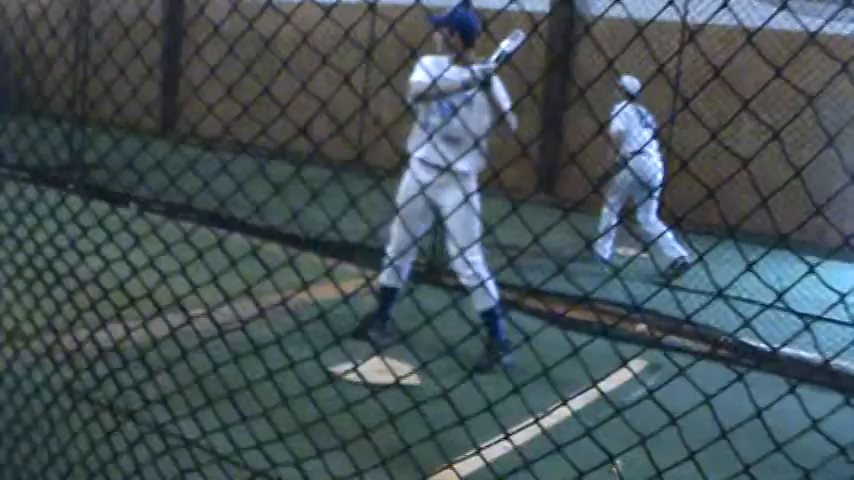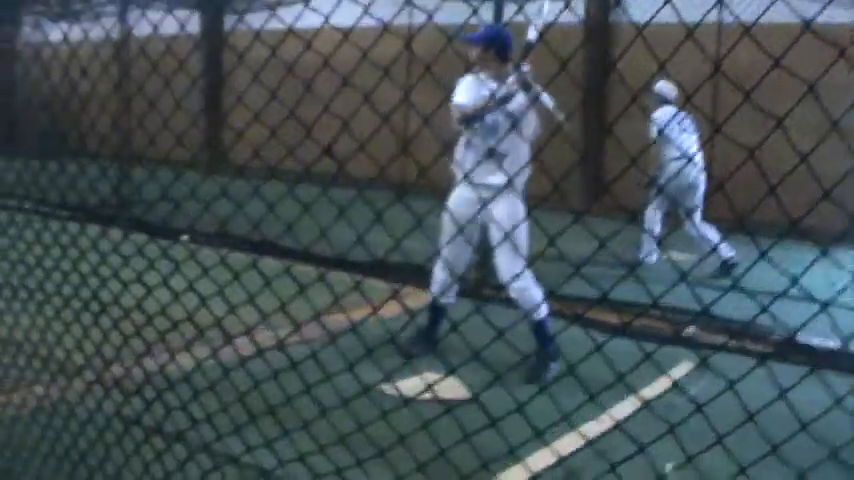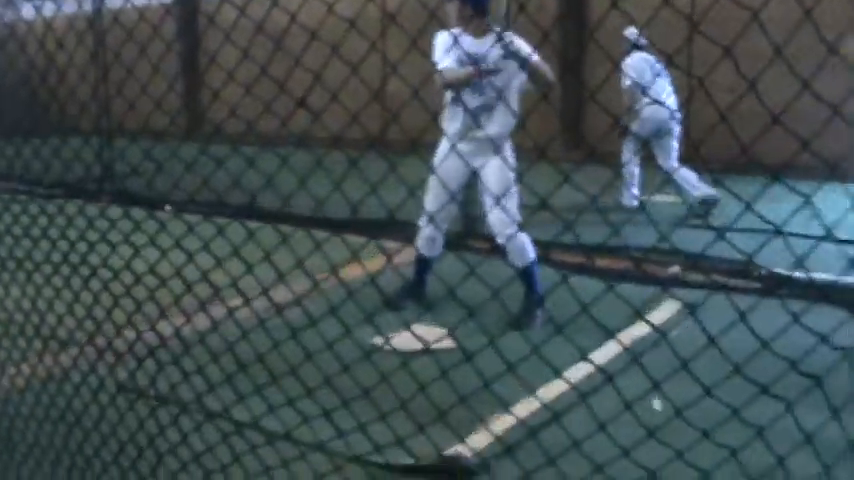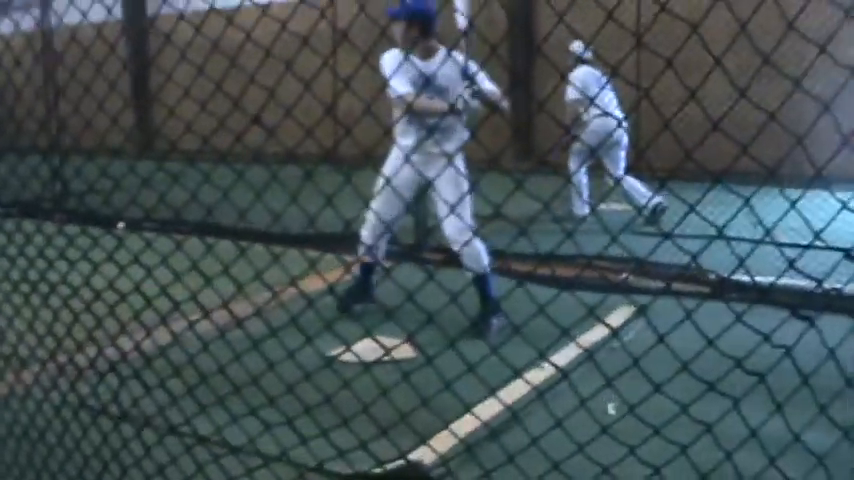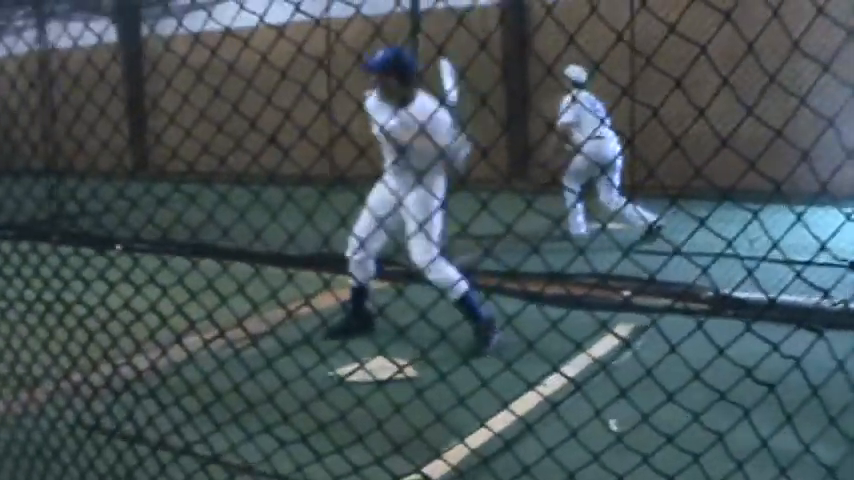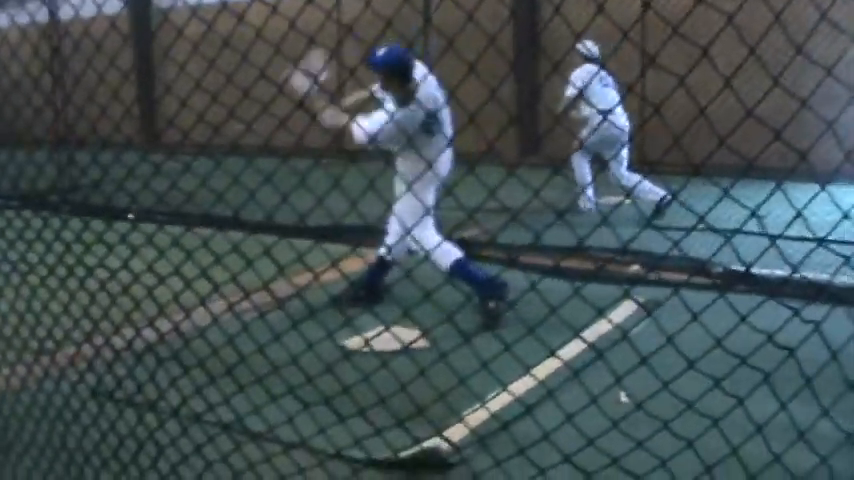
dt=0.2s
person 1, frame 1
left shoulder: (487, 78)
right shoulder: (429, 64)
left elbow: (509, 127)
right elbow: (417, 93)
left wrist: (488, 92)
right wrist: (462, 84)
left hip: (460, 180)
right hip: (419, 171)
left knee: (469, 260)
right knee: (399, 245)
left ankle: (499, 340)
right ankle: (381, 315)
person 1, frame 2
left shoulder: (524, 88)
right shoulder: (468, 84)
right elbow: (463, 114)
left wrist: (531, 97)
right wrist: (504, 95)
left hip: (505, 196)
right hip: (466, 189)
left knee: (515, 275)
right knee: (448, 263)
left ankle: (548, 350)
right ankle: (430, 330)
person 1, frame 3
left shoulder: (509, 44)
right shoulder: (445, 39)
left elbow: (549, 79)
right elbow: (447, 79)
left wrist: (523, 61)
right wrist: (486, 68)
left hip: (494, 147)
right hip: (454, 142)
left knee: (506, 225)
right knee: (432, 215)
left ankle: (534, 297)
right ankle: (417, 284)
person 1, frame 4
left shoulder: (459, 64)
right shoulder: (392, 59)
left elbow: (503, 104)
right elbow: (407, 104)
left wrist: (480, 89)
right wrist: (452, 107)
left hip: (446, 158)
right hip: (406, 153)
left knee: (460, 232)
right knee: (376, 220)
left ankle: (490, 305)
right ankle: (363, 284)
person 1, frame 5
left shoulder: (431, 112)
right shoulder: (374, 99)
left elbow: (458, 159)
right elbow: (399, 136)
right wrist: (433, 147)
left hip: (422, 190)
right hip: (393, 183)
left knee: (426, 259)
right knee: (359, 246)
left ankle: (482, 321)
right ankle: (358, 313)
person 1, frame 6
left shoulder: (394, 119)
right shoulder: (417, 71)
left elbow: (358, 132)
left wrist: (321, 108)
left hip: (420, 168)
right hip: (434, 154)
left knee: (418, 232)
right knee: (402, 221)
left ankle: (487, 287)
right ankle: (371, 283)
person 2, frame 1
left shoulder: (621, 108)
right shoulder: (645, 113)
left elbow: (617, 136)
right elbow: (648, 141)
left hip: (636, 163)
right hip: (655, 167)
left knee: (611, 205)
right knee: (648, 218)
left ankle: (602, 252)
right ankle: (679, 256)
person 2, frame 2
left shoulder: (660, 114)
right shoulder: (685, 116)
left elbow: (659, 143)
right elbow: (690, 145)
left wrist: (655, 172)
left hip: (677, 168)
right hip: (697, 170)
left knee: (654, 208)
right knee: (693, 221)
left ankle: (647, 256)
right ankle: (726, 255)
person 2, frame 3
left shoulder: (631, 60)
right shoulder: (655, 61)
left elbow: (629, 92)
right elbow: (653, 88)
left wrist: (627, 119)
left hip: (652, 112)
right hip: (672, 114)
left knee: (630, 150)
right knee: (670, 164)
left ankle: (630, 199)
right ankle: (705, 195)
person 2, frame 4
left shoulder: (577, 74)
right shoulder: (599, 74)
left elbow: (572, 105)
left wrist: (570, 129)
left hip: (600, 124)
right hip: (619, 126)
left knee: (576, 162)
right knee: (617, 175)
left ankle: (581, 209)
right ankle: (653, 203)
person 2, frame 5
left shoulder: (572, 98)
right shoulder: (594, 100)
left elbow: (563, 128)
left wrist: (567, 143)
right wrist: (571, 143)
left hip: (594, 148)
right hip: (613, 148)
left knee: (571, 183)
right knee: (610, 198)
left ankle: (577, 228)
right ankle: (649, 222)
person 2, frame 6
left shoulder: (581, 72)
right shoulder: (605, 74)
left elbow: (569, 100)
left wrist: (561, 111)
right wrist: (578, 113)
left hip: (601, 122)
right hip: (621, 123)
left knee: (579, 157)
right knee: (619, 172)
left ankle: (586, 202)
right ankle: (660, 196)
